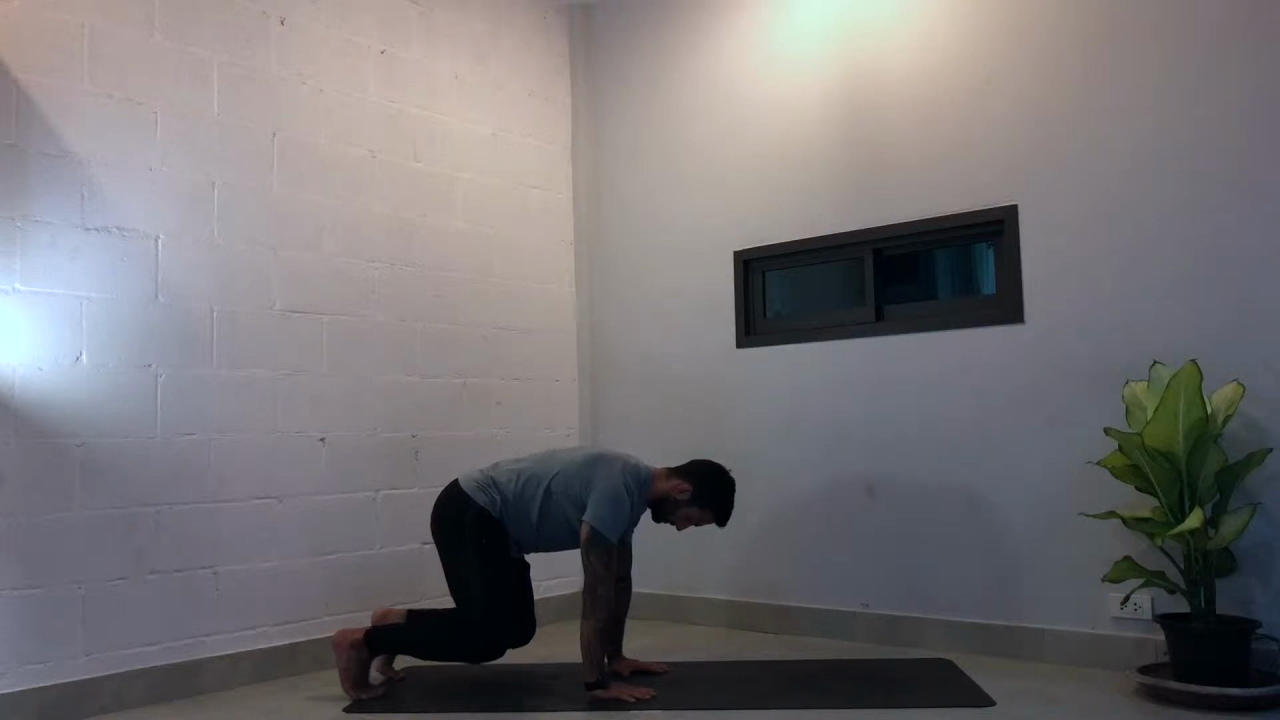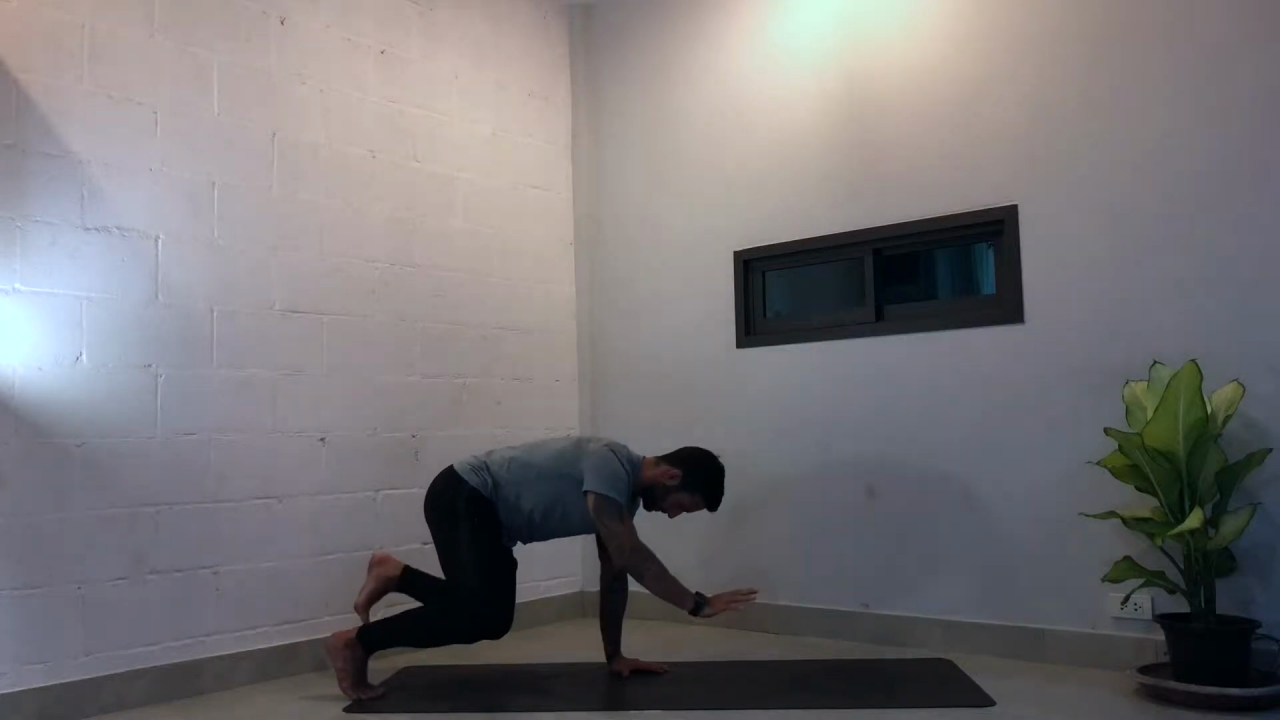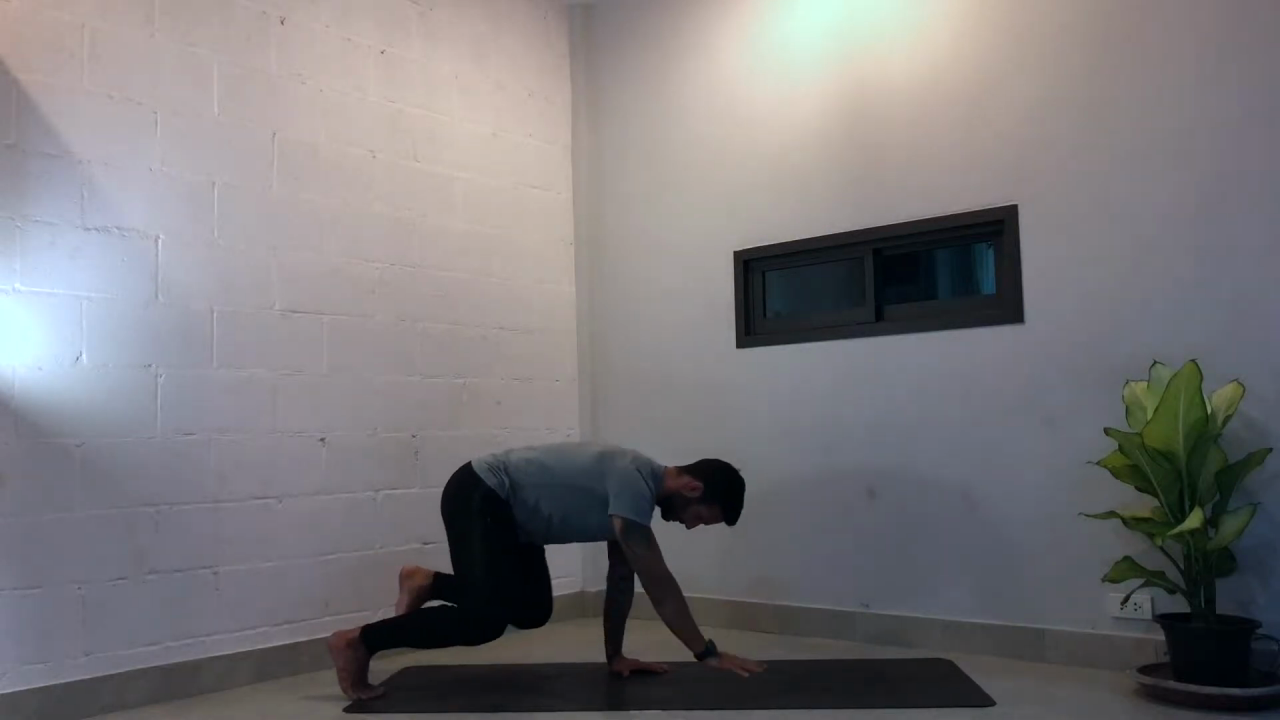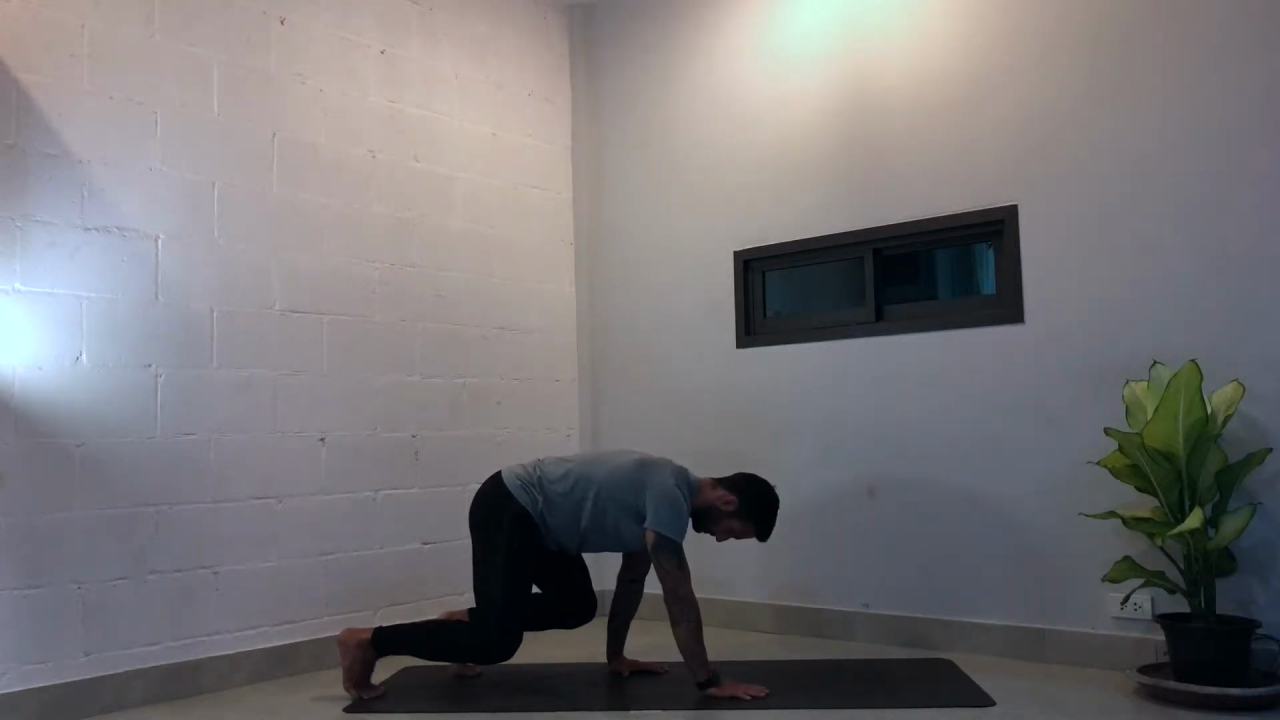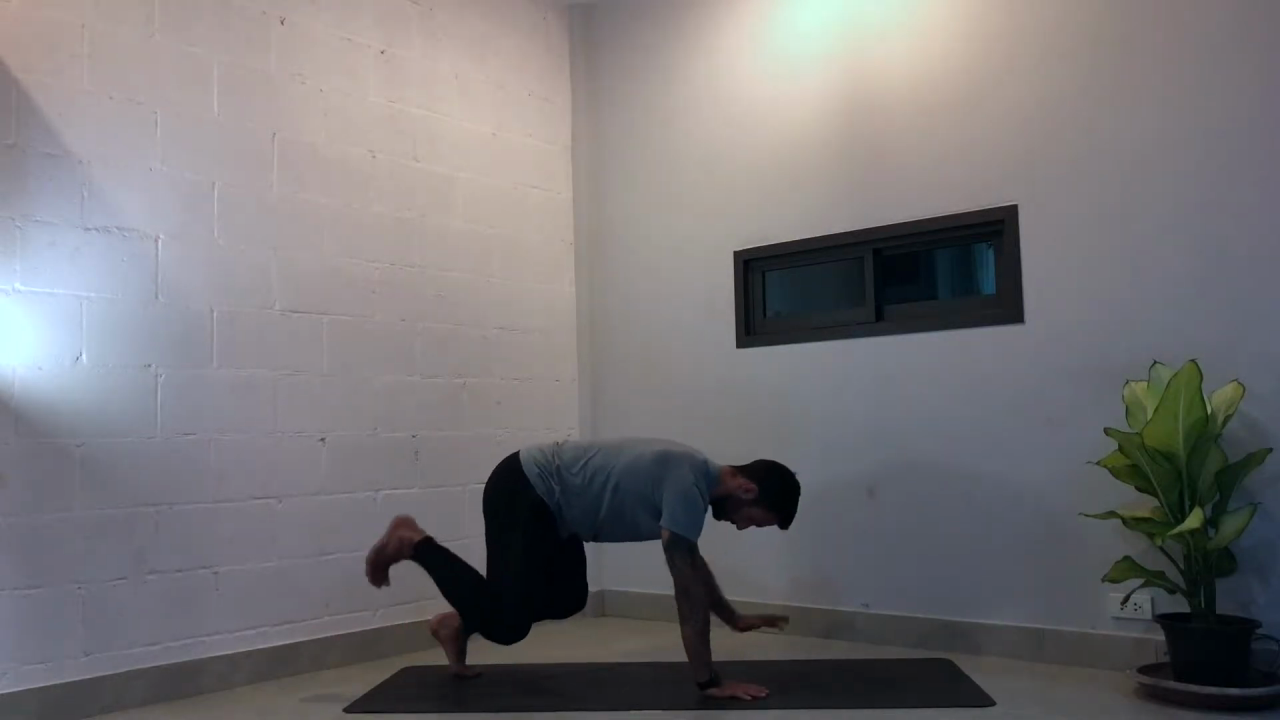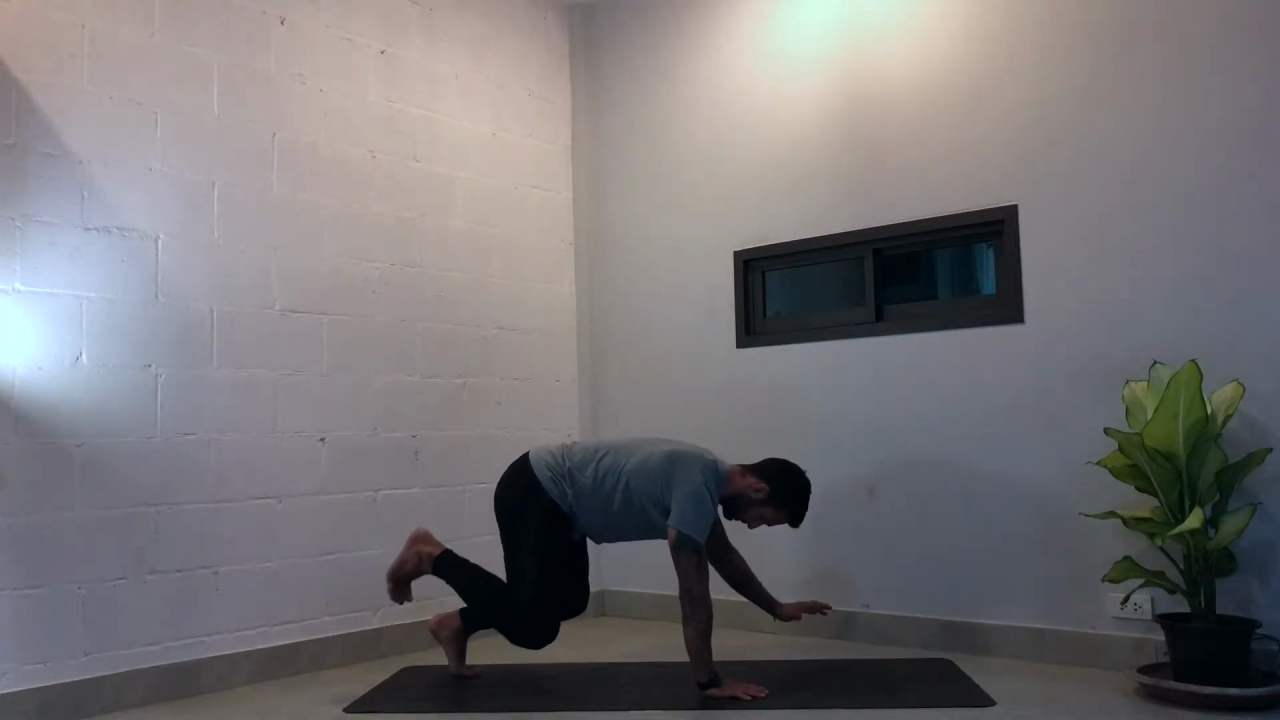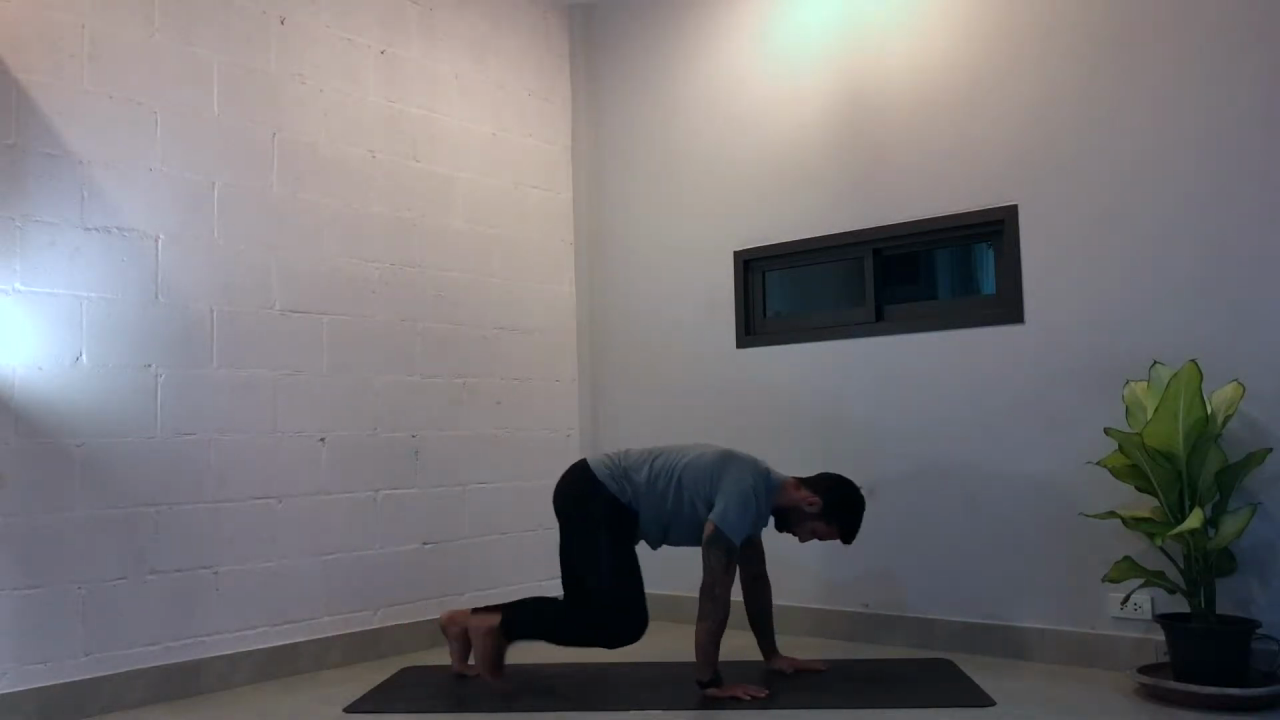
dt=0.7s
person 1, frame 1
left shoulder: (633, 493)
right shoulder: (619, 487)
left elbow: (620, 580)
right elbow: (597, 590)
left wrist: (615, 657)
right wrist: (597, 679)
left hip: (494, 523)
right hip: (468, 513)
left knee: (516, 631)
right knee: (488, 638)
left ankle: (400, 622)
right ankle: (362, 643)
person 1, frame 2
left shoulder: (625, 489)
right shoulder: (609, 464)
left elbow: (614, 574)
right elbow: (631, 557)
left wrist: (614, 655)
right wrist: (697, 604)
left hip: (490, 514)
right hip: (462, 496)
left knee: (491, 619)
right knee: (482, 616)
left ankle: (394, 574)
right ankle: (355, 644)
person 1, frame 3
left shoulder: (640, 487)
right shoulder: (632, 482)
left elbow: (621, 576)
right elbow: (656, 582)
left wrist: (614, 655)
right wrist: (708, 652)
left hip: (506, 508)
right hip: (478, 495)
left knee: (532, 610)
right knee: (485, 620)
left ankle: (427, 584)
right ankle: (357, 643)
person 1, frame 4
left shoulder: (667, 493)
right shoulder: (670, 496)
left elbow: (632, 578)
right elbow: (679, 597)
left wrist: (615, 655)
right wrist: (708, 681)
left hip: (533, 518)
right hip: (508, 509)
left knee: (578, 606)
right knee: (497, 643)
left ankle: (466, 621)
right ankle: (369, 642)
person 1, frame 5
left shoulder: (691, 478)
right shoulder: (688, 488)
left elbow: (692, 564)
right elbow: (688, 591)
left wrist: (738, 619)
right wrist: (709, 680)
left hip: (543, 497)
right hip: (522, 491)
left knee: (568, 599)
right knee: (506, 623)
left ankle: (457, 623)
right ankle: (413, 541)
person 1, frame 6
left shoulder: (705, 477)
right shoulder: (696, 487)
left elbow: (724, 556)
right elbow: (694, 593)
left wrist: (777, 609)
right wrist: (708, 680)
left hip: (552, 495)
right hip: (533, 492)
left knee: (570, 602)
right knee: (532, 627)
left ankle: (456, 624)
right ankle: (431, 556)
person 1, frame 7
left shoulder: (758, 494)
right shoulder: (746, 490)
left elbow: (754, 578)
right elbow: (715, 590)
left wrist: (771, 654)
right wrist: (709, 679)
left hip: (605, 499)
right hip: (593, 493)
left knee: (585, 612)
right knee: (623, 622)
left ankle: (467, 621)
right ankle: (498, 626)
